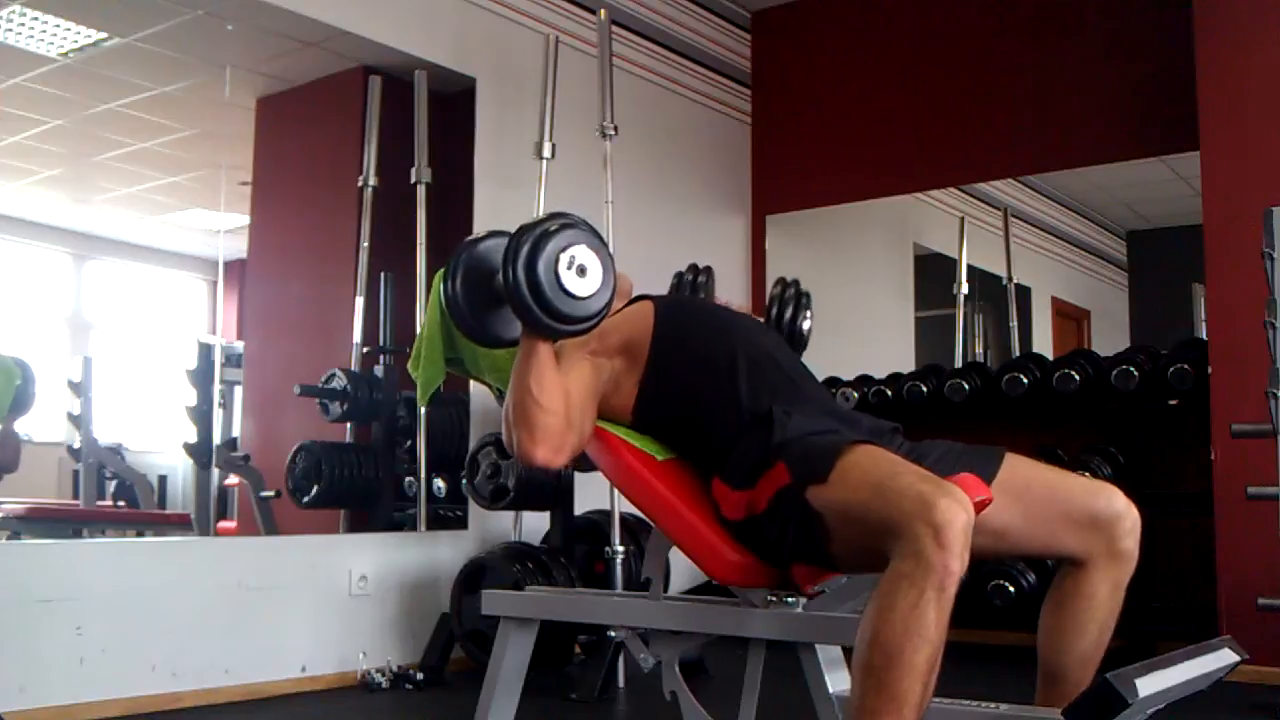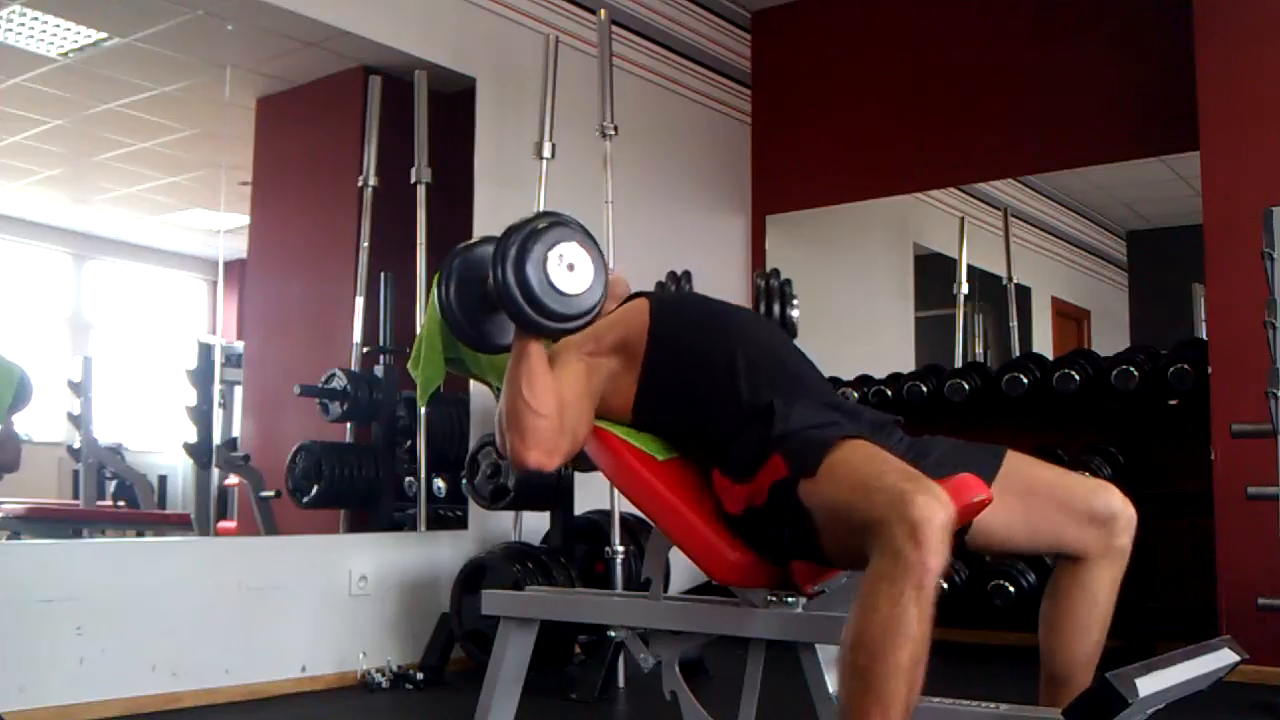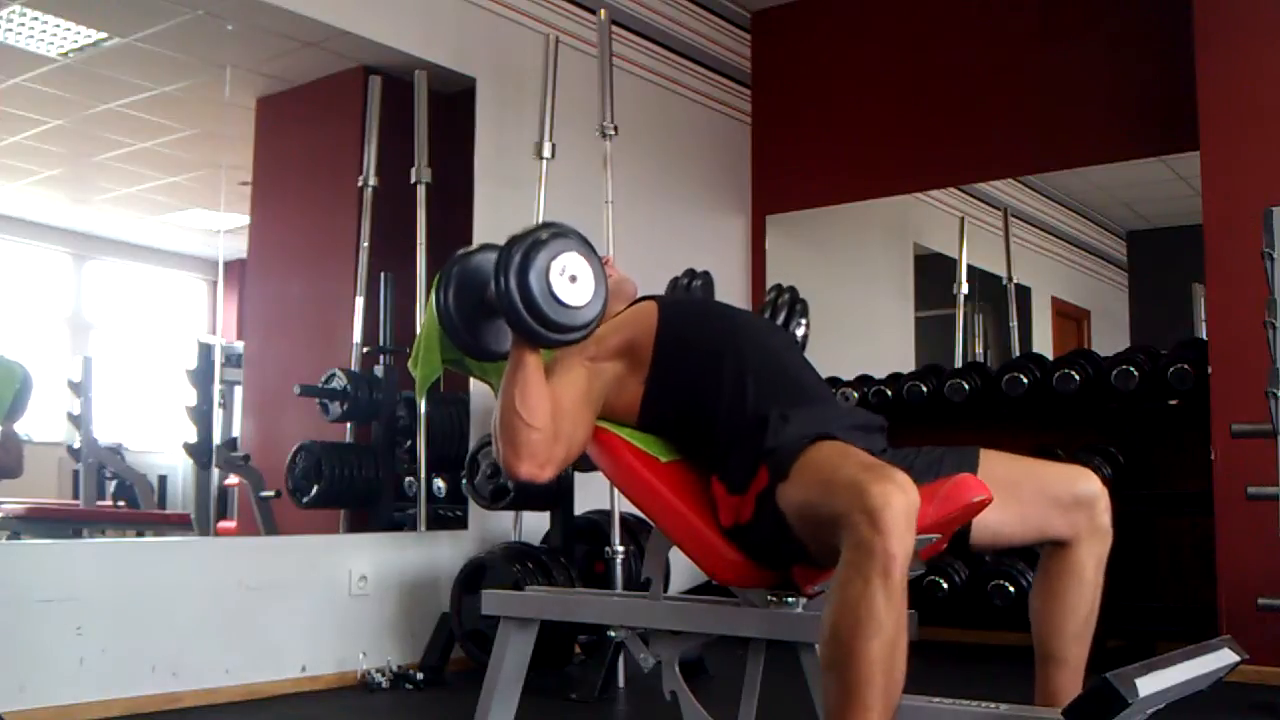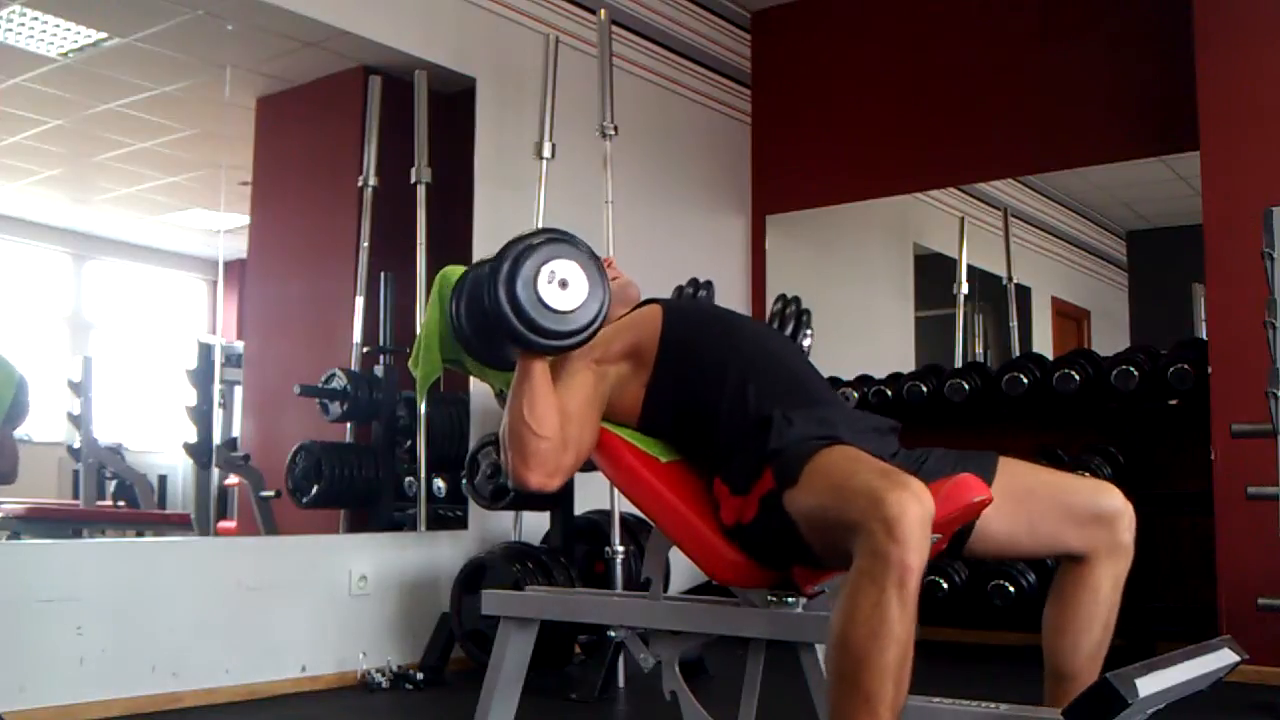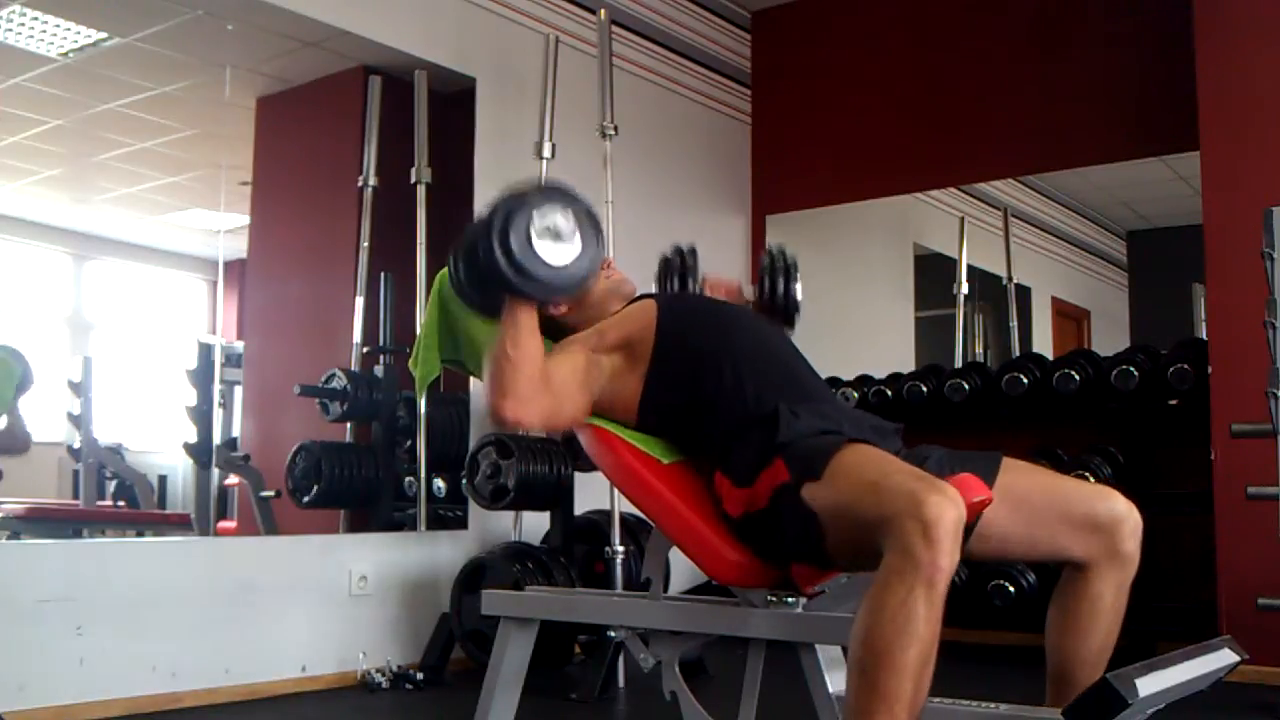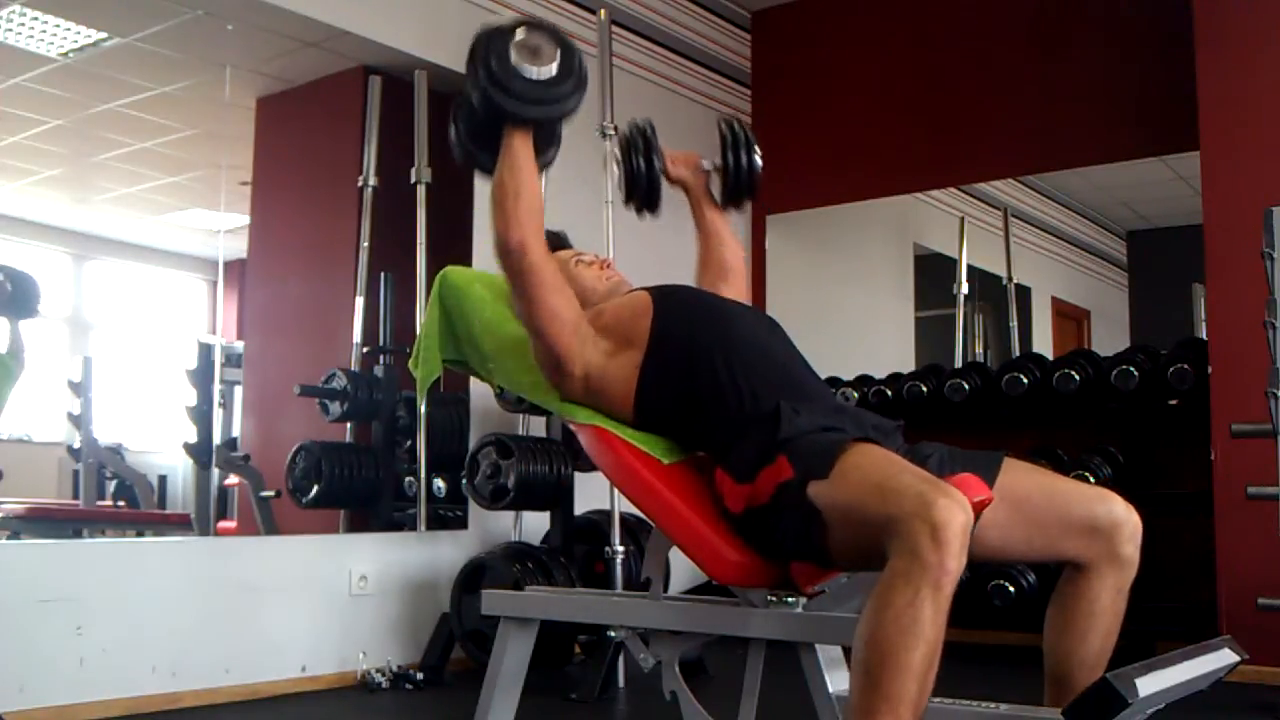
dt=0.4s
person 1, frame 1
left shoulder: (659, 326)
right shoulder: (589, 344)
right elbow: (542, 445)
left wrist: (743, 326)
left hip: (858, 435)
right hip: (779, 453)
left knee: (1110, 522)
right knee: (938, 524)
person 1, frame 2
left shoulder: (658, 323)
right shoulder: (587, 344)
right elbow: (536, 447)
left wrist: (754, 323)
right wrist: (529, 323)
left hip: (856, 431)
right hip: (780, 450)
left knee: (1106, 519)
right knee: (919, 522)
person 1, frame 3
left shoulder: (664, 324)
right shoulder: (592, 350)
right elbow: (530, 459)
right wrist: (526, 333)
left hip: (859, 448)
right hip: (777, 457)
left knee: (1084, 500)
right knee: (882, 506)
person 1, frame 4
left shoulder: (671, 330)
right shoulder: (595, 354)
right elbow: (537, 468)
left wrist: (773, 356)
right wrist: (534, 343)
left hip: (865, 443)
right hip: (780, 454)
left knee: (1106, 519)
right knee: (895, 516)
person 1, frame 5
left shoulder: (665, 326)
right shoulder: (588, 347)
right elbow: (517, 405)
left wrist: (741, 311)
right wrist: (522, 289)
left hip: (858, 436)
right hip: (780, 453)
left knee: (1112, 524)
right knee: (929, 519)
person 1, frame 6
left shoulder: (663, 325)
right shoulder: (581, 342)
left elbow: (732, 278)
right elbow: (518, 239)
left wrist: (698, 194)
right wrist: (520, 126)
left hip: (857, 432)
right hip: (779, 455)
left knee: (1113, 529)
right knee: (937, 524)
